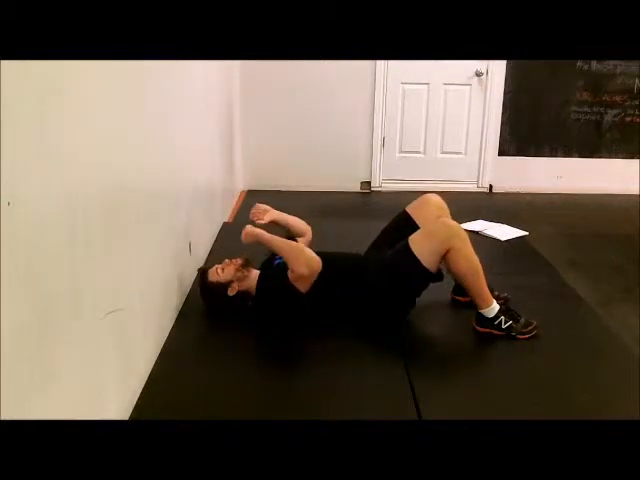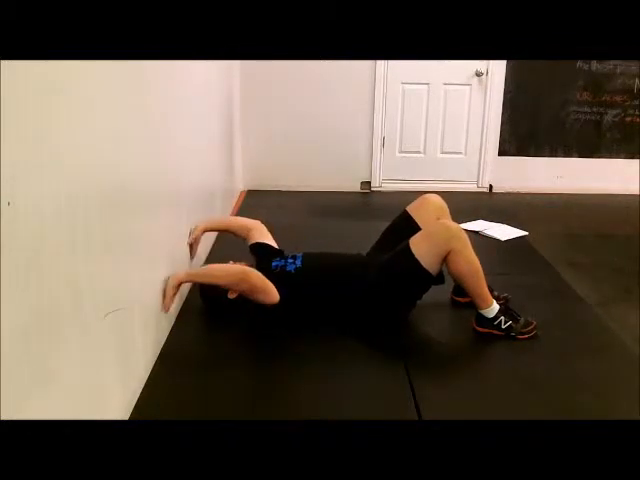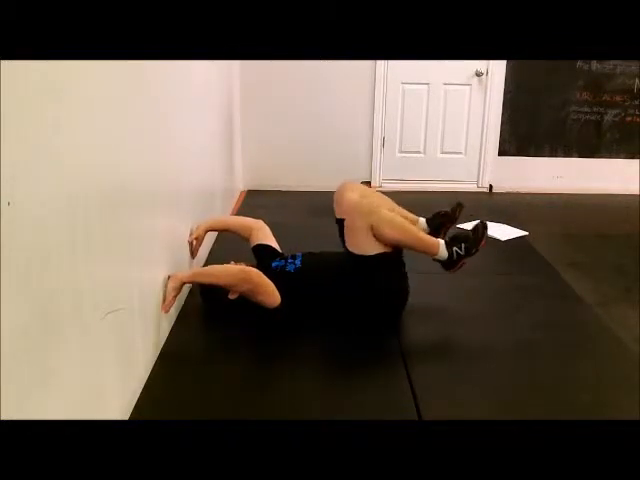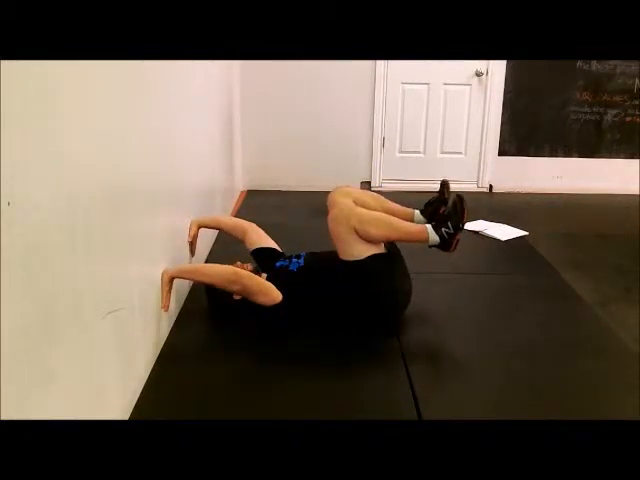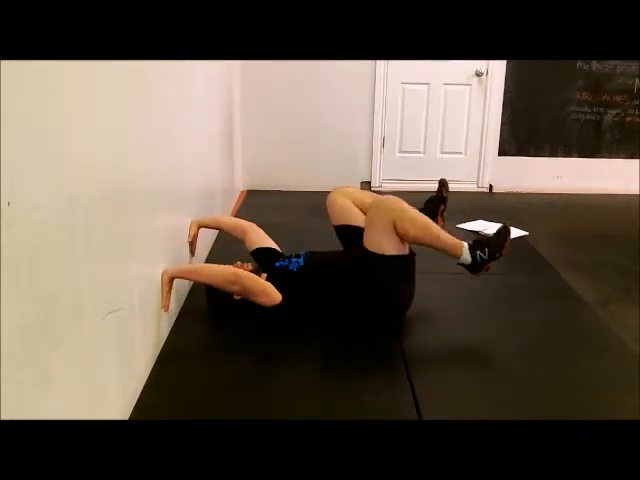
dt=1s
person 1, frame 1
left shoulder: (269, 266)
right shoulder: (271, 295)
left elbow: (305, 233)
right elbow: (309, 266)
left wrist: (274, 216)
right wrist: (262, 235)
left hip: (371, 263)
right hip: (381, 292)
left knee: (432, 203)
right knee: (449, 231)
left ankle: (467, 287)
right ankle: (491, 315)
person 1, frame 2
left shoulder: (269, 264)
right shoulder: (267, 291)
left elbow: (252, 226)
right elbow: (244, 275)
left wrist: (204, 226)
right wrist: (182, 276)
left hip: (372, 265)
right hip: (381, 292)
left knee: (432, 203)
right knee: (449, 233)
left ankle: (467, 287)
right ankle: (490, 315)
person 1, frame 3
left shoulder: (270, 264)
right shoulder: (268, 296)
left elbow: (256, 225)
right elbow: (245, 275)
left wrist: (206, 225)
right wrist: (181, 276)
left hip: (367, 273)
right hip: (380, 291)
left knee: (349, 192)
right knee: (358, 207)
left ankle: (425, 228)
right ankle: (445, 253)
person 1, frame 4
left shoulder: (272, 266)
right shoulder: (270, 296)
left elbow: (246, 228)
right elbow: (235, 277)
left wrist: (200, 222)
right wrist: (173, 272)
left hip: (379, 278)
right hip: (382, 292)
left knee: (340, 197)
right knee: (343, 214)
left ankle: (422, 217)
right ankle: (437, 235)
person 1, frame 5
left shoulder: (271, 265)
right shoulder: (273, 296)
left elbow: (246, 228)
right elbow: (235, 278)
left wrist: (200, 222)
right wrist: (174, 272)
left hip: (364, 267)
right hip: (382, 290)
left knee: (340, 196)
right knee: (387, 206)
left ankle: (424, 215)
right ankle: (469, 255)
